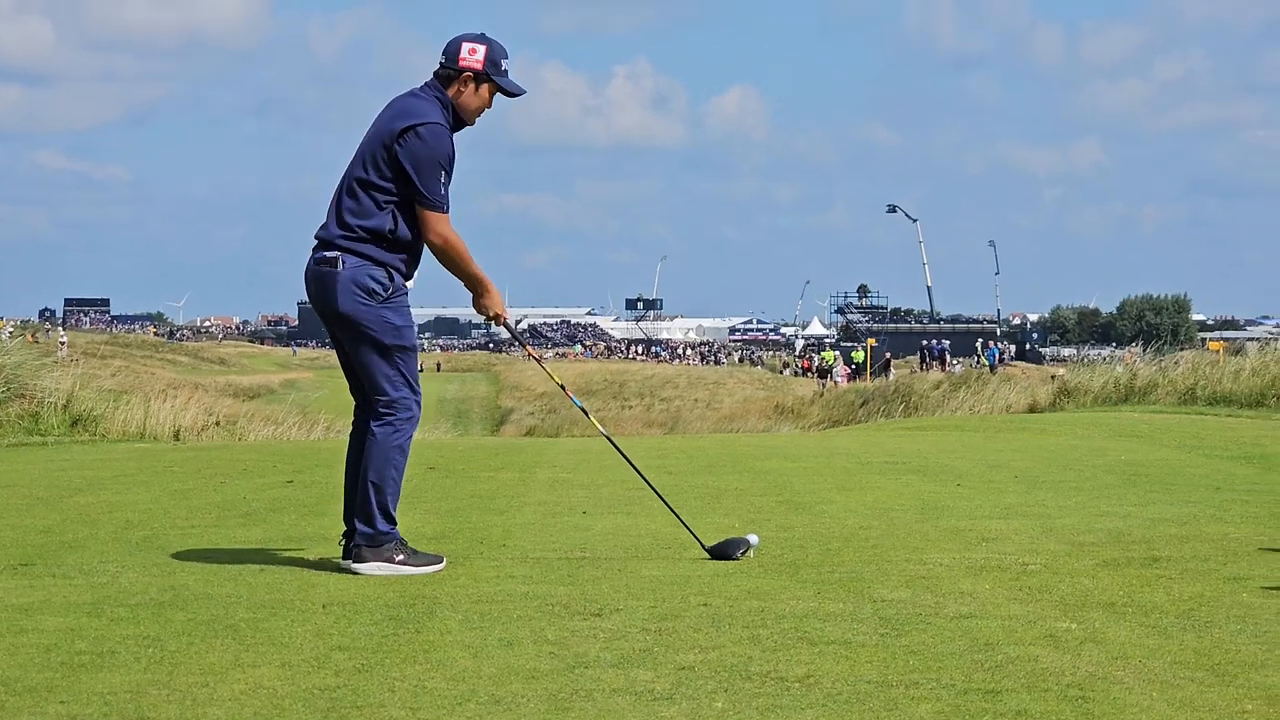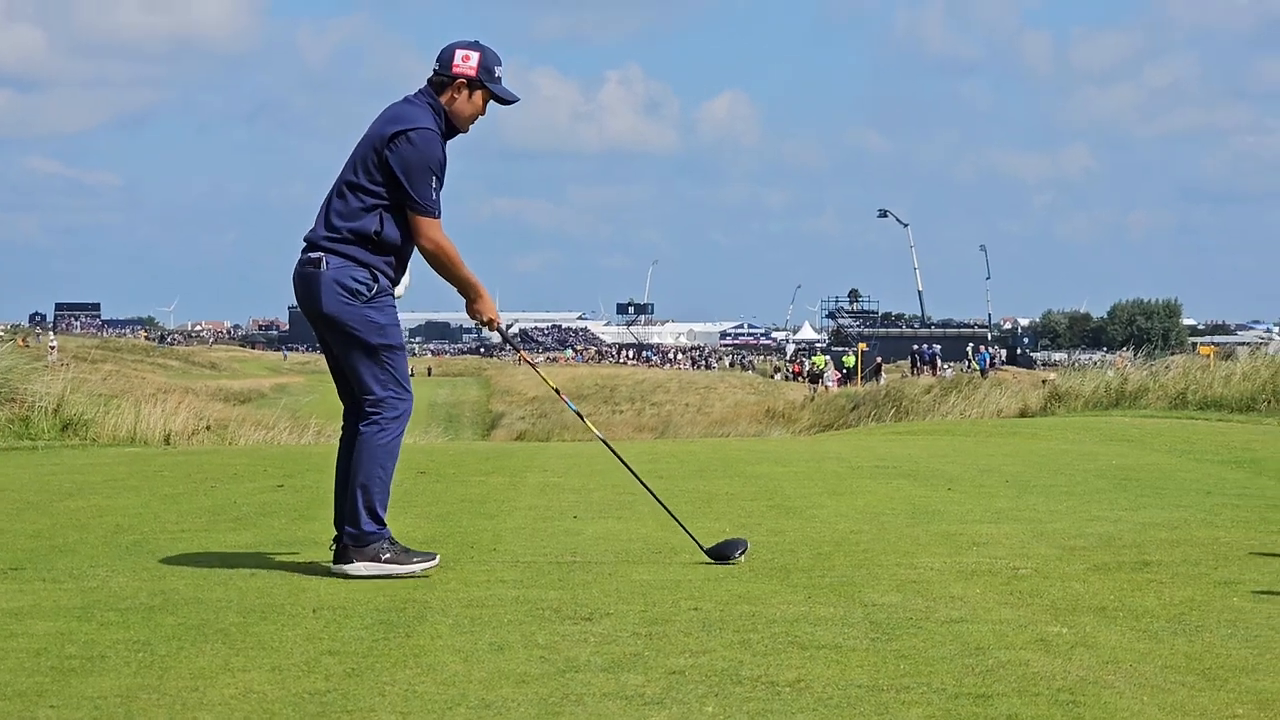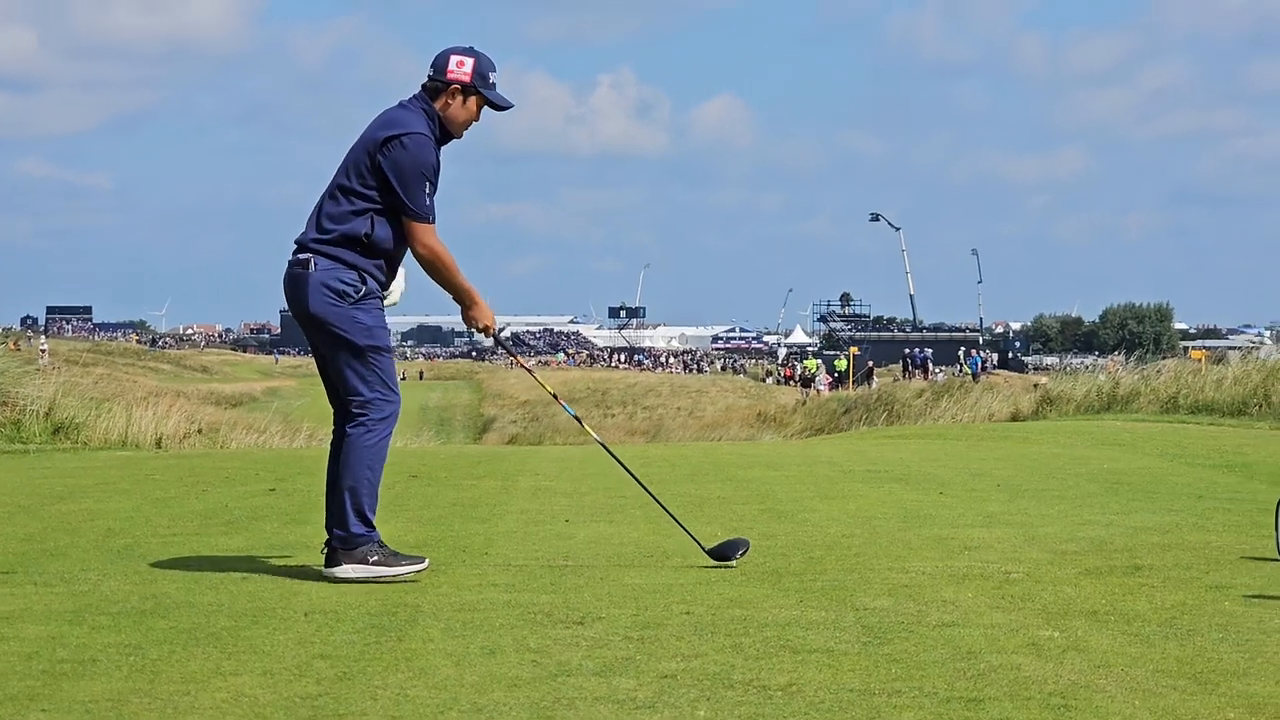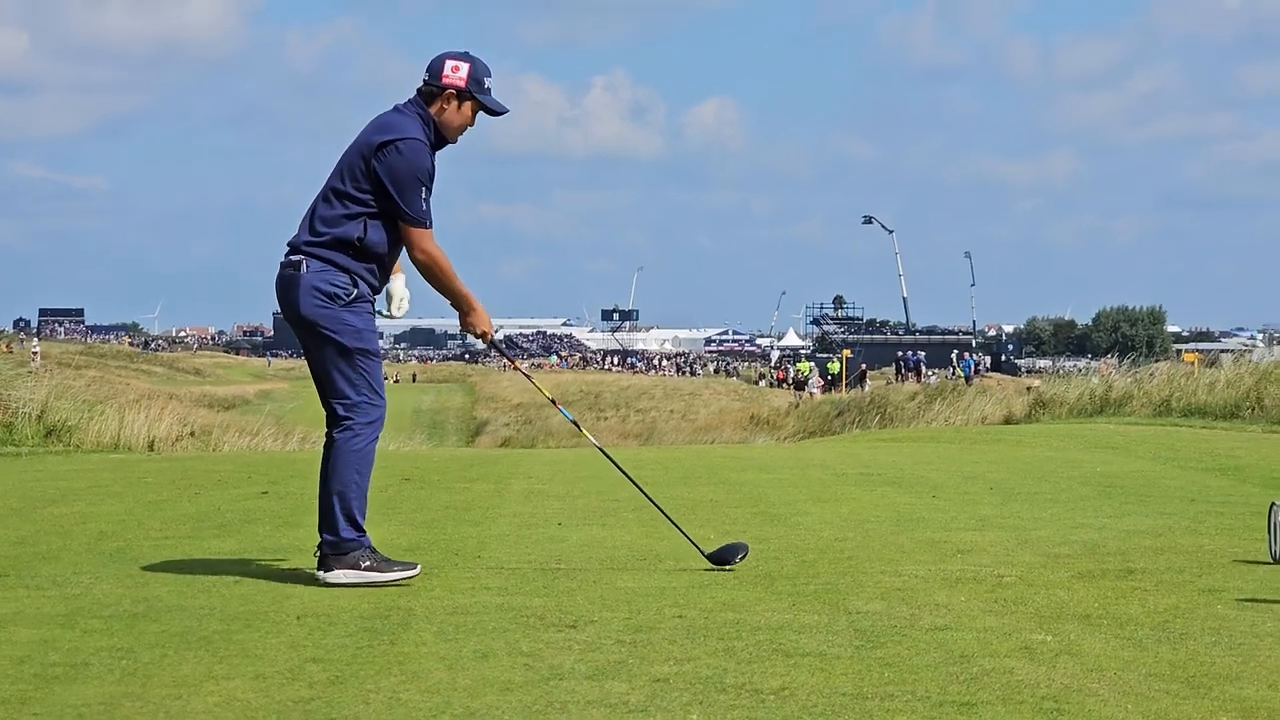
dt=0.1s
person 1, frame 1
left shoulder: (410, 107)
right shoulder: (428, 131)
right elbow: (437, 232)
right wrist: (483, 288)
left hip: (335, 271)
right hip: (365, 278)
left knee: (374, 407)
right knee: (397, 405)
left ankle: (360, 537)
right ankle: (377, 542)
person 1, frame 2
left shoulder: (408, 117)
right shoulder: (418, 135)
right elbow: (430, 237)
left wrist: (395, 259)
right wrist: (476, 294)
left hip: (328, 276)
right hip: (350, 280)
left knee: (365, 409)
right knee: (389, 404)
left ankle: (351, 541)
right ankle: (367, 540)
person 1, frame 3
left shoulder: (403, 123)
right shoulder: (412, 141)
right elbow: (425, 243)
left wrist: (390, 267)
right wrist: (471, 301)
left hip: (320, 279)
right hip: (339, 282)
left knee: (355, 412)
right knee: (376, 406)
left ankle: (343, 544)
right ankle: (356, 543)
person 1, frame 4
left shoulder: (397, 129)
right shoulder: (406, 146)
right elbow: (422, 249)
left wrist: (392, 278)
right wrist: (469, 307)
left hip: (314, 282)
right hip: (331, 285)
left knee: (350, 414)
right knee: (362, 411)
left ankle: (337, 548)
right ankle: (346, 550)
